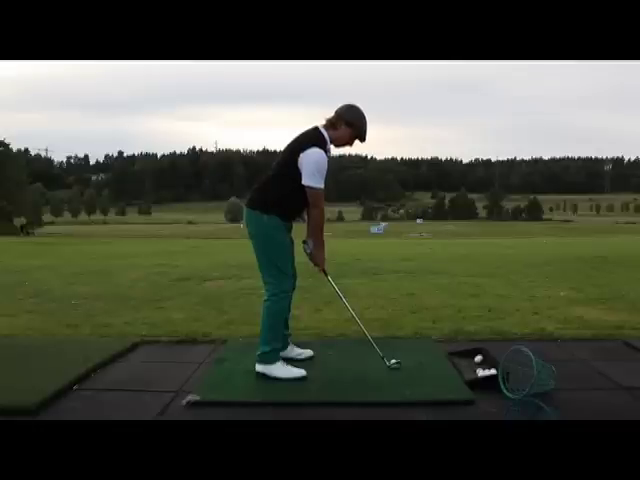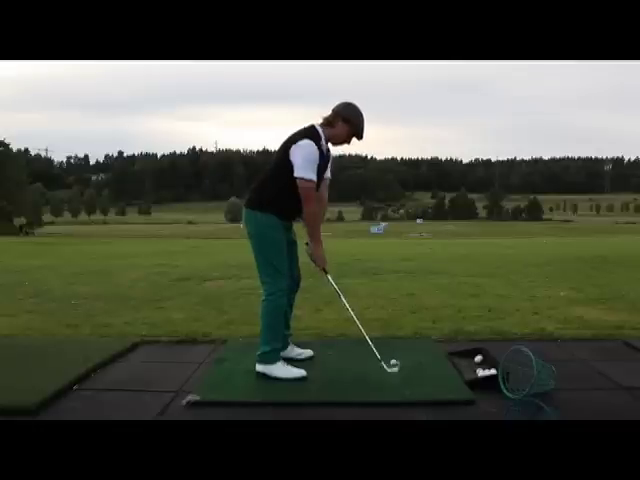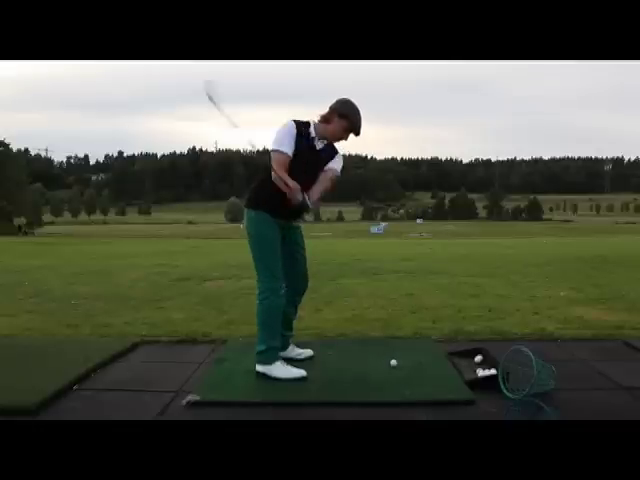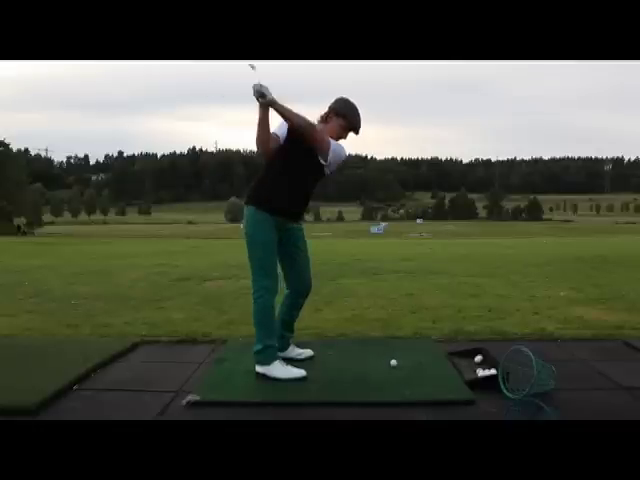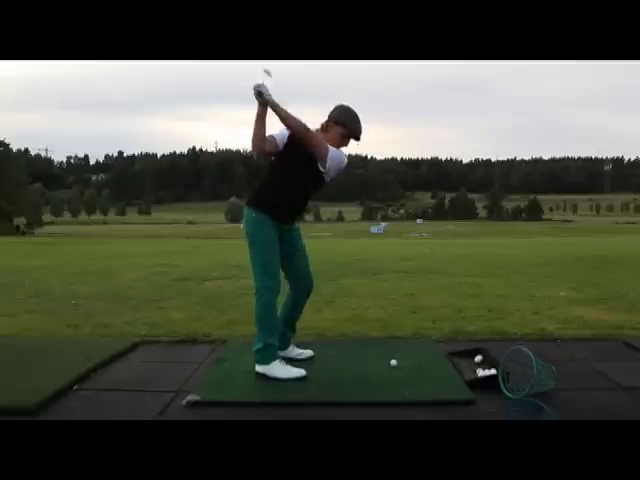
dt=0.2s
person 1, frame 1
left shoulder: (316, 143)
right shoulder: (315, 151)
left elbow: (313, 202)
right elbow: (316, 206)
left wrist: (310, 239)
right wrist: (319, 248)
left hip: (275, 217)
right hip: (265, 216)
left knee: (287, 282)
right knee: (279, 286)
left ankle: (281, 344)
right ankle: (267, 358)
person 1, frame 2
left shoulder: (325, 154)
right shoulder: (307, 143)
left elbow: (320, 198)
right elbow: (307, 199)
left wrist: (315, 239)
right wrist: (317, 245)
left hip: (282, 219)
right hip: (263, 216)
left knee: (291, 282)
right knee: (277, 286)
left ankle: (281, 344)
right ankle: (268, 358)
person 1, frame 3
left shoulder: (335, 156)
right shoulder: (292, 129)
left elbow: (325, 181)
right elbow: (278, 170)
left wrist: (309, 197)
right wrist: (290, 186)
left hip: (290, 220)
right hip: (262, 215)
left knee: (298, 283)
right knee: (272, 286)
left ankle: (281, 344)
right ankle: (267, 359)
person 1, frame 4
left shoulder: (337, 152)
right shoulder: (290, 128)
left elbow: (307, 129)
right elbow: (264, 146)
left wrist: (273, 103)
right wrist: (264, 107)
left hip: (291, 222)
right hip: (261, 214)
left knee: (301, 286)
right knee: (266, 286)
left ankle: (281, 344)
right ankle: (266, 359)
person 1, frame 5
left shoulder: (337, 160)
right shoulder: (292, 134)
left elbow: (306, 140)
right elbow: (260, 147)
left wrist: (271, 102)
right wrist: (261, 107)
left hip: (287, 221)
right hip: (261, 215)
left knee: (303, 284)
right knee: (268, 284)
left ankle: (281, 341)
right ankle: (266, 357)
